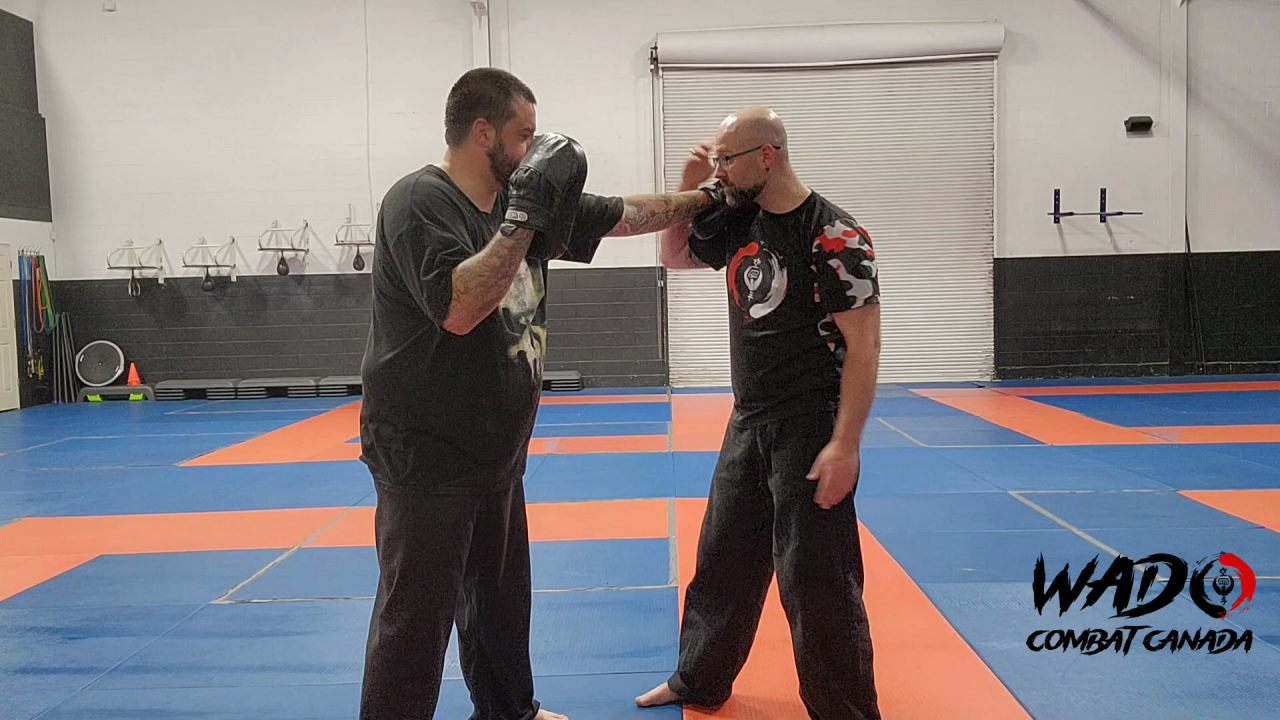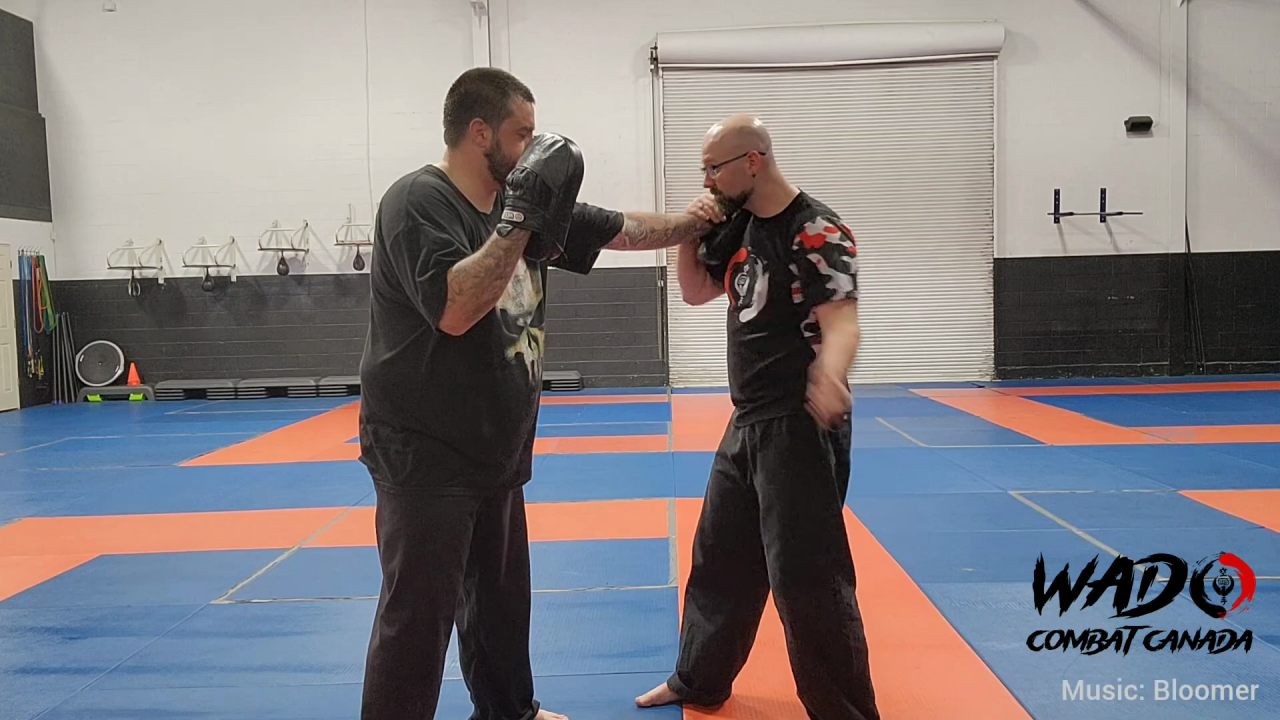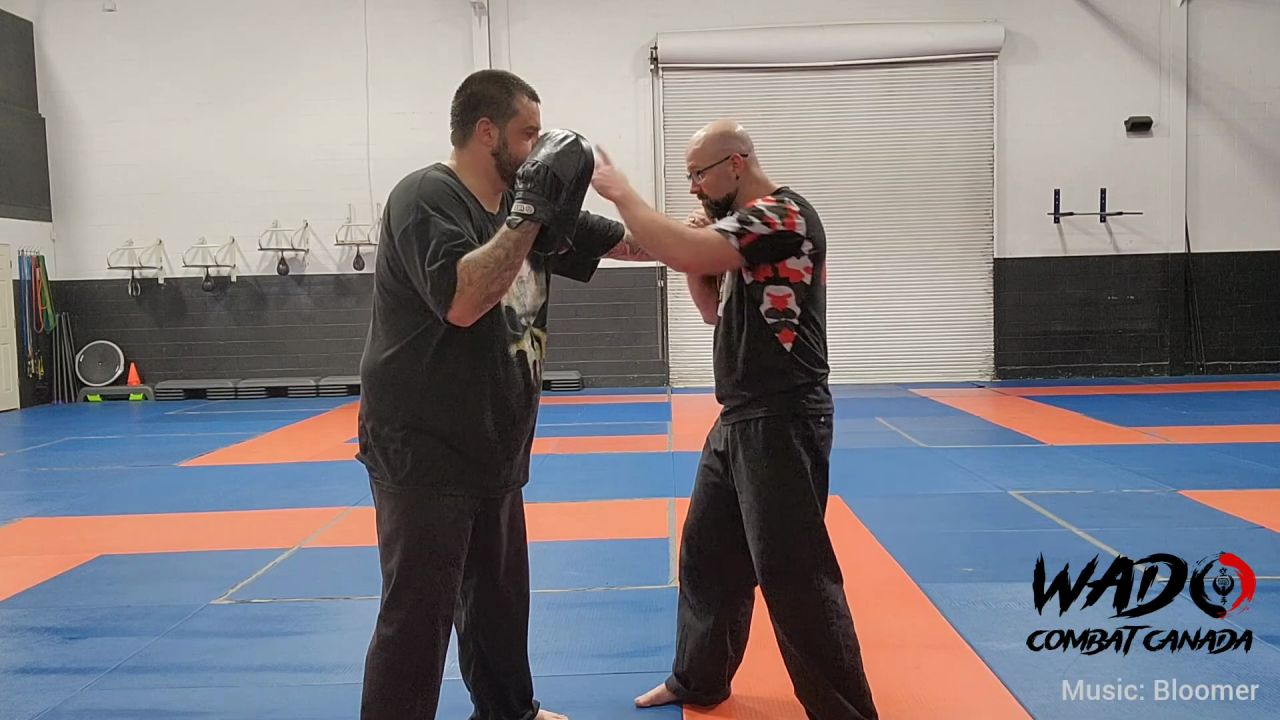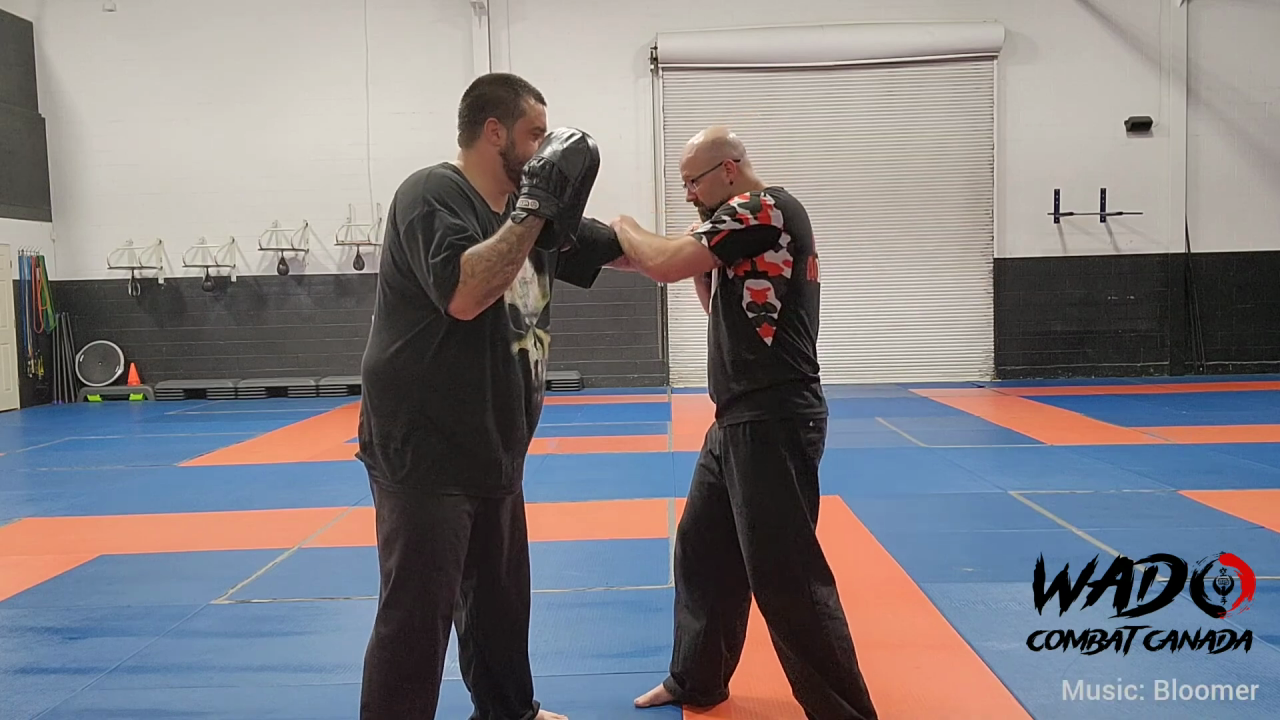
dt=0.4s
person 1, frame 1
left shoulder: (519, 197)
right shoulder: (419, 202)
left elbow: (621, 215)
right elbow: (459, 309)
left wrist: (700, 199)
right wrist: (523, 218)
left hip: (492, 448)
right hip: (426, 452)
left knee: (502, 595)
right knee: (416, 615)
person 1, frame 2
left shoulder: (518, 200)
right shoulder: (417, 202)
left elbow: (619, 228)
right elbow: (454, 310)
left wrist: (699, 221)
right wrist: (519, 220)
left hip: (493, 449)
right hip: (426, 455)
left knee: (502, 597)
right knee: (417, 615)
person 1, frame 3
left shoulder: (522, 204)
right shoulder: (425, 197)
left elbow: (618, 238)
right elbow: (462, 301)
right wrist: (529, 213)
left hip: (492, 451)
right hip: (423, 454)
left knee: (500, 598)
right knee: (417, 615)
person 1, frame 4
left shoulder: (528, 208)
right shoulder: (431, 194)
left elbow: (621, 248)
right elbow: (465, 295)
right wrist: (532, 210)
left hip: (492, 450)
right hip: (423, 452)
left knee: (502, 597)
right knee: (417, 615)
person 2, frame 1
left shoulder: (832, 234)
right shoulder: (740, 218)
left elbow: (861, 346)
right elbow: (673, 255)
left wrist: (844, 444)
right wrist: (687, 191)
left hip: (809, 429)
right hip: (748, 424)
left knee: (816, 581)
right knee: (722, 560)
person 2, frame 2
left shoulder: (818, 230)
right shoulder: (740, 224)
left elbow: (841, 324)
right elbow: (696, 291)
left wrist: (832, 376)
right wrist: (690, 233)
left hip: (802, 427)
right hip: (749, 422)
left knee: (808, 577)
right knee: (720, 558)
person 2, frame 3
left shoulder: (784, 214)
right shoulder: (740, 224)
left elbow: (680, 250)
right elbow: (718, 312)
left wrist: (619, 191)
right wrist: (697, 264)
left hip: (782, 423)
right hip: (741, 419)
left knee: (794, 573)
right knee: (707, 554)
person 2, frame 4
left shoulder: (767, 209)
right shoulder: (747, 227)
left elbow: (663, 263)
left wrist: (625, 226)
right wrist: (705, 269)
left hip: (774, 422)
right hip: (740, 421)
left knee: (786, 576)
right knee: (703, 553)
